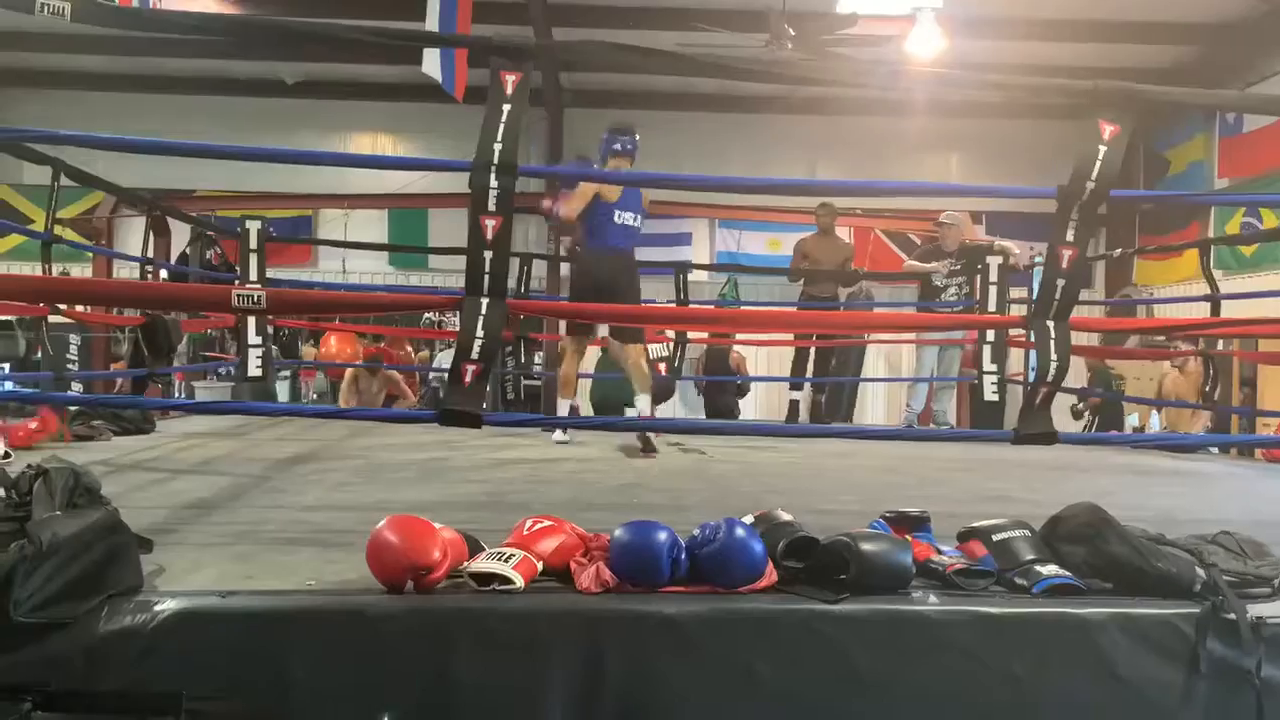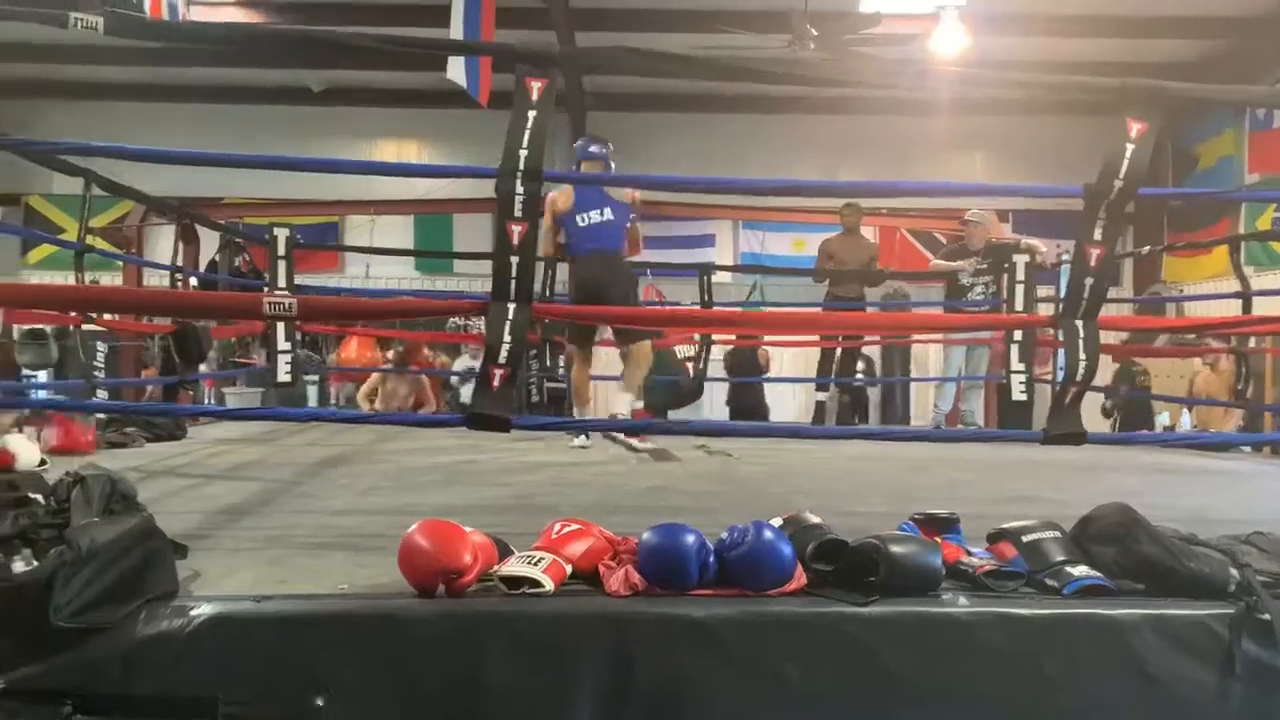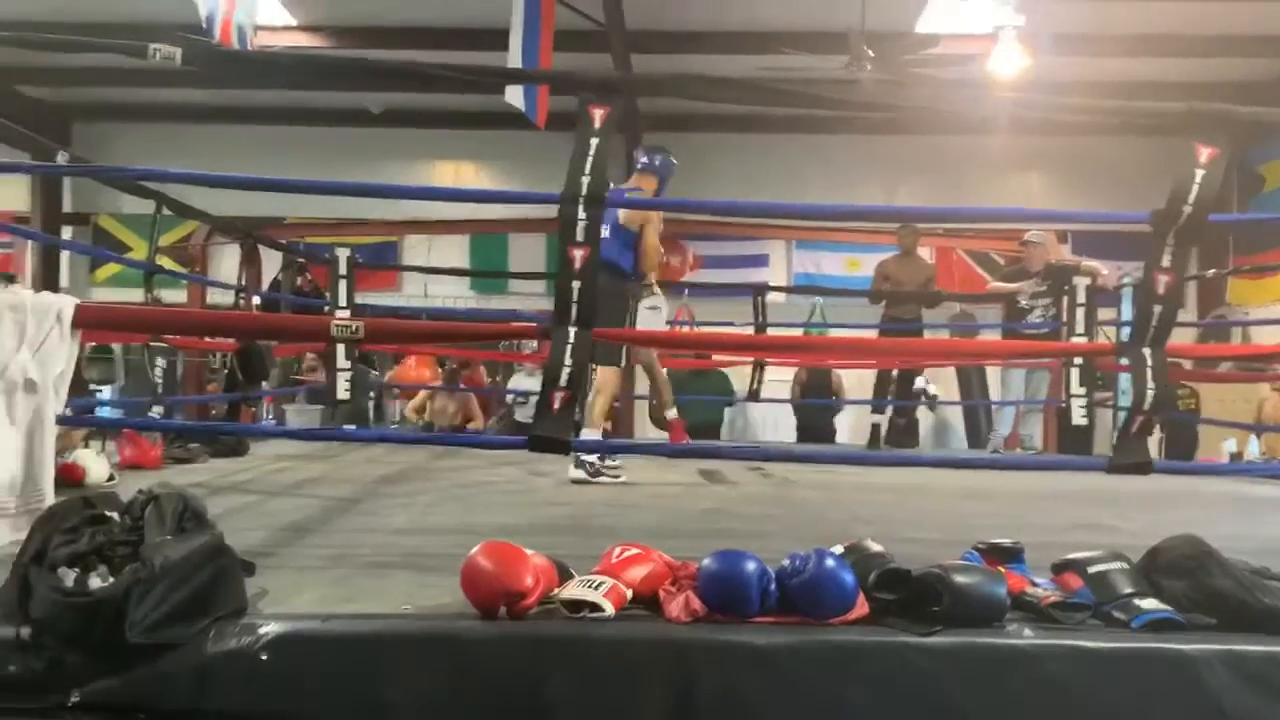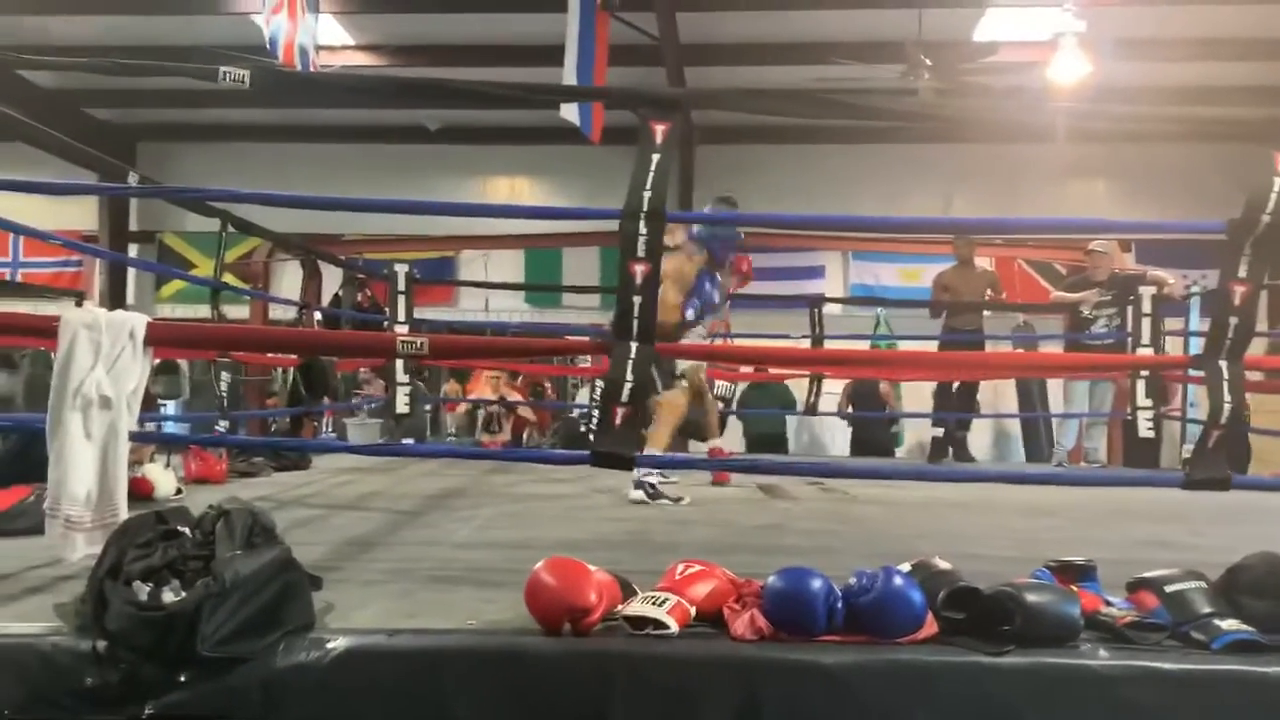
dt=0.5s
person 1, frame 1
left shoulder: (599, 177)
right shoulder: (641, 191)
left elbow: (568, 213)
left wrist: (555, 205)
left hip: (591, 264)
right hip: (624, 267)
left knee: (573, 347)
right knee: (633, 350)
left ankle: (562, 424)
right ankle: (644, 418)
person 1, frame 2
left shoulder: (557, 197)
right shoulder: (623, 190)
left elbow: (545, 250)
right elbow: (635, 242)
left hip: (581, 274)
right hip: (615, 269)
left knee: (581, 355)
right knee: (640, 349)
left ankle: (582, 430)
person 1, frame 3
right shoulder: (648, 208)
right elbow: (647, 266)
right wrist: (655, 245)
left hip: (591, 283)
right hip: (613, 288)
left knee: (604, 370)
right knee: (609, 374)
left ankle: (593, 450)
right ankle: (584, 458)
person 1, frame 4
left shoulder: (683, 242)
right shoulder: (684, 266)
right elbow: (662, 319)
right wrist: (691, 309)
right knee: (675, 401)
right ankle: (645, 481)
person 2, frame 1
left shoulder: (846, 248)
right shoulder: (804, 244)
right elbow: (791, 276)
right wrist: (801, 271)
left hip: (832, 303)
right hip: (808, 301)
left knee: (825, 356)
right knee: (801, 353)
left ankle: (817, 408)
right ankle: (794, 407)
person 2, frame 2
left shoulder: (871, 248)
right shoulder: (829, 244)
left elbow: (871, 281)
right elbow: (816, 277)
right wrist: (827, 271)
left hip: (857, 304)
right hip: (833, 302)
left knee: (851, 356)
right knee: (827, 354)
right ankle: (820, 408)
person 2, frame 3
left shoulder: (928, 268)
right shoulder: (885, 265)
left elbow: (929, 302)
right elbow: (873, 298)
left wrist: (939, 296)
right wrist: (882, 292)
left hip: (914, 325)
right hip: (890, 323)
left knee: (908, 378)
right knee: (884, 376)
left ankle: (900, 431)
right ankle: (876, 431)
person 2, frame 4
left shoulder: (989, 277)
right shoulder: (944, 277)
left elbow: (1002, 300)
right elbow: (934, 312)
left wrist: (994, 300)
right wrist: (942, 303)
left hip: (976, 336)
right hip: (951, 335)
left knee: (970, 390)
right knee: (945, 388)
left ankle: (959, 444)
right ankle: (937, 444)
person 3, frame 1
left shoulder: (970, 250)
right shoulder: (928, 251)
left elbow: (1000, 245)
right elbow: (907, 266)
left wrist: (1015, 252)
right wrist: (931, 267)
left knee: (949, 375)
right knee: (923, 371)
left ankle: (940, 415)
right ankle: (911, 414)
person 3, frame 2
left shoulder: (997, 249)
right shoulder: (954, 251)
left elbow: (1027, 243)
right elbow: (933, 265)
left wrist: (1042, 251)
right wrist: (958, 266)
left knee: (977, 375)
right knee: (951, 371)
left ankle: (968, 415)
right ankle: (939, 415)
person 3, frame 3
left shoulder: (1056, 271)
right shoulder: (1013, 273)
left elbow: (1087, 265)
right elbow: (991, 287)
left wrist: (1103, 273)
right wrist: (1016, 288)
left knee: (1036, 399)
right knee: (1010, 395)
left ankle: (1028, 440)
right ankle: (996, 439)
person 3, frame 4
left shoulder: (1122, 281)
right shoulder: (1076, 283)
left elbow: (1153, 275)
right elbow: (1054, 297)
left wrist: (1170, 282)
right wrist: (1080, 297)
left knee: (1100, 412)
right knee: (1073, 408)
left ankle: (1092, 454)
right ankle: (1060, 453)
